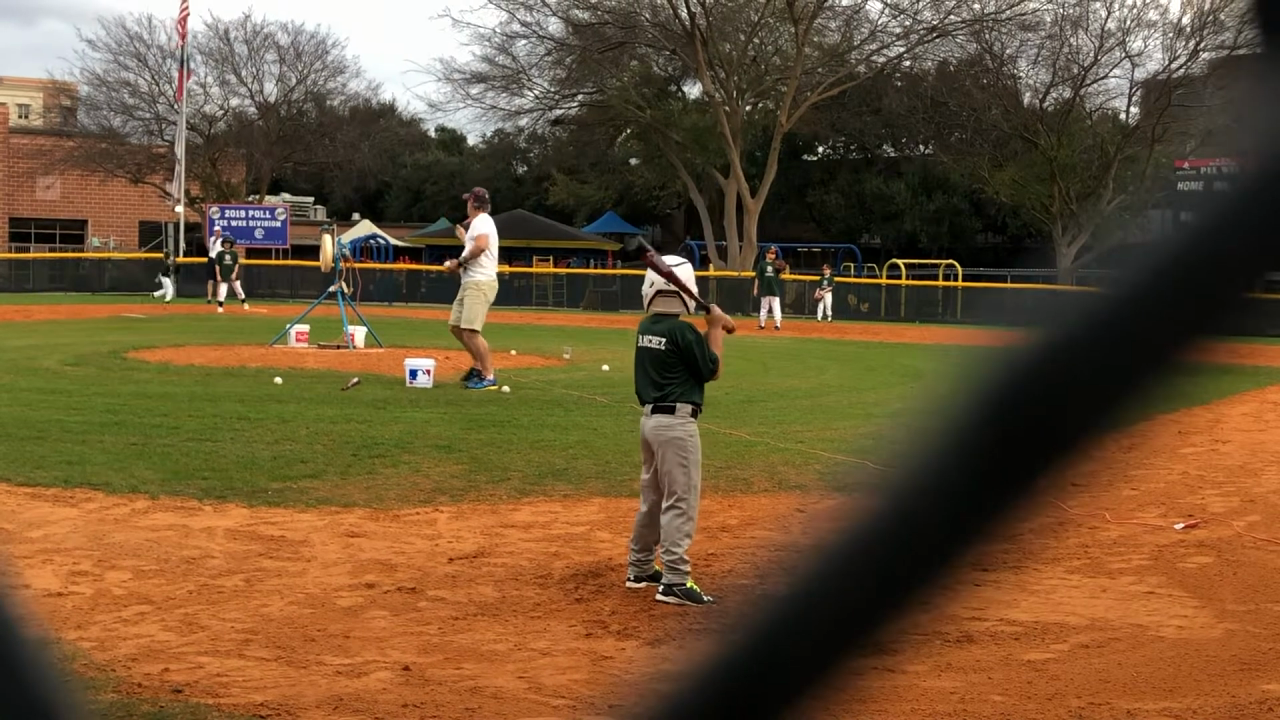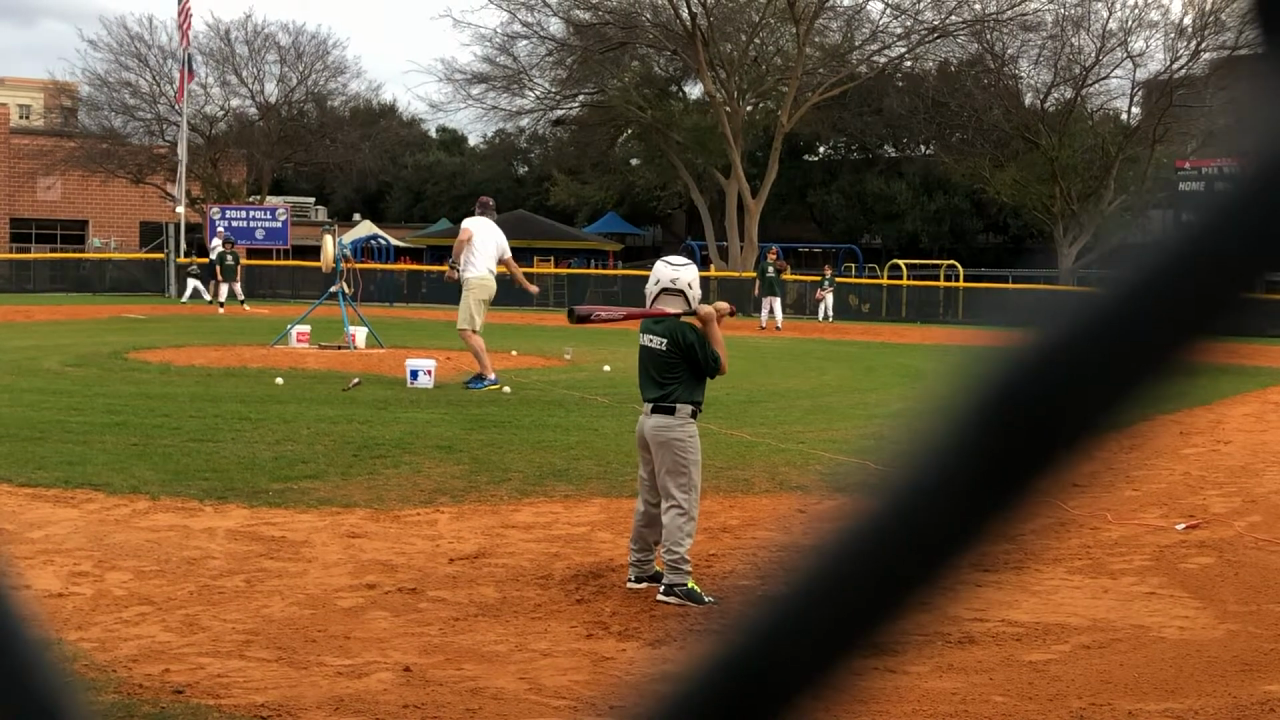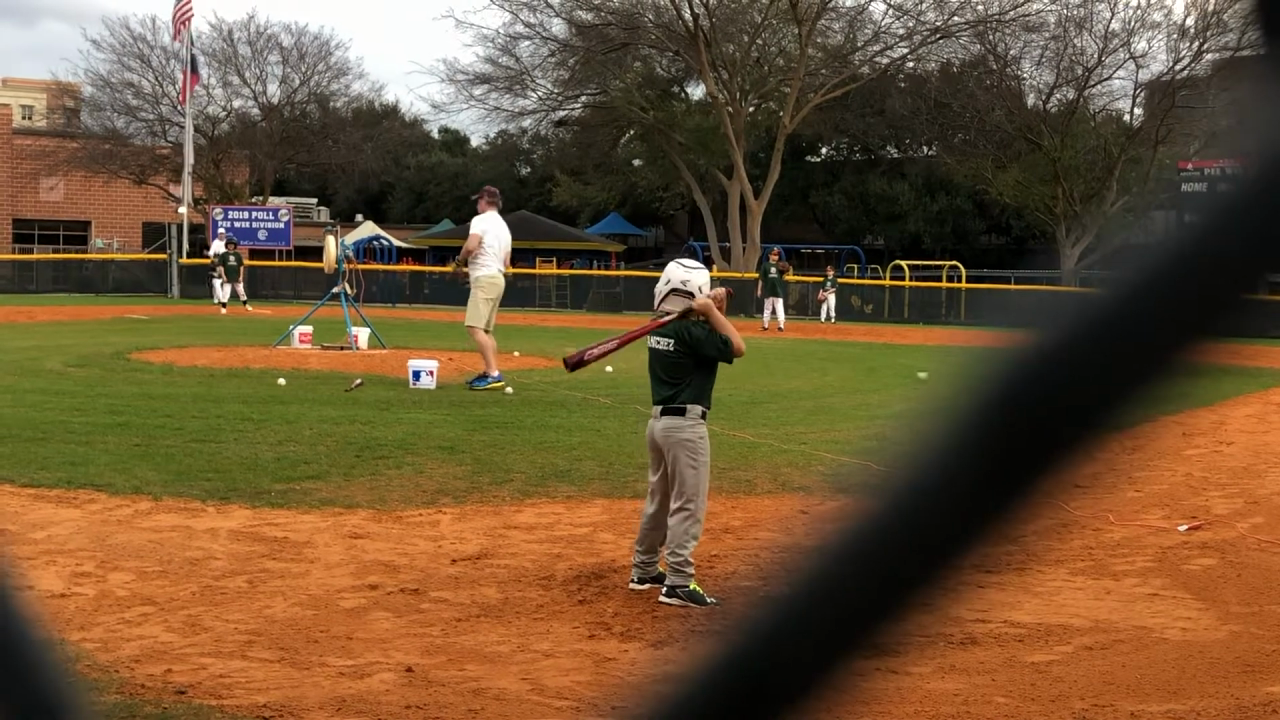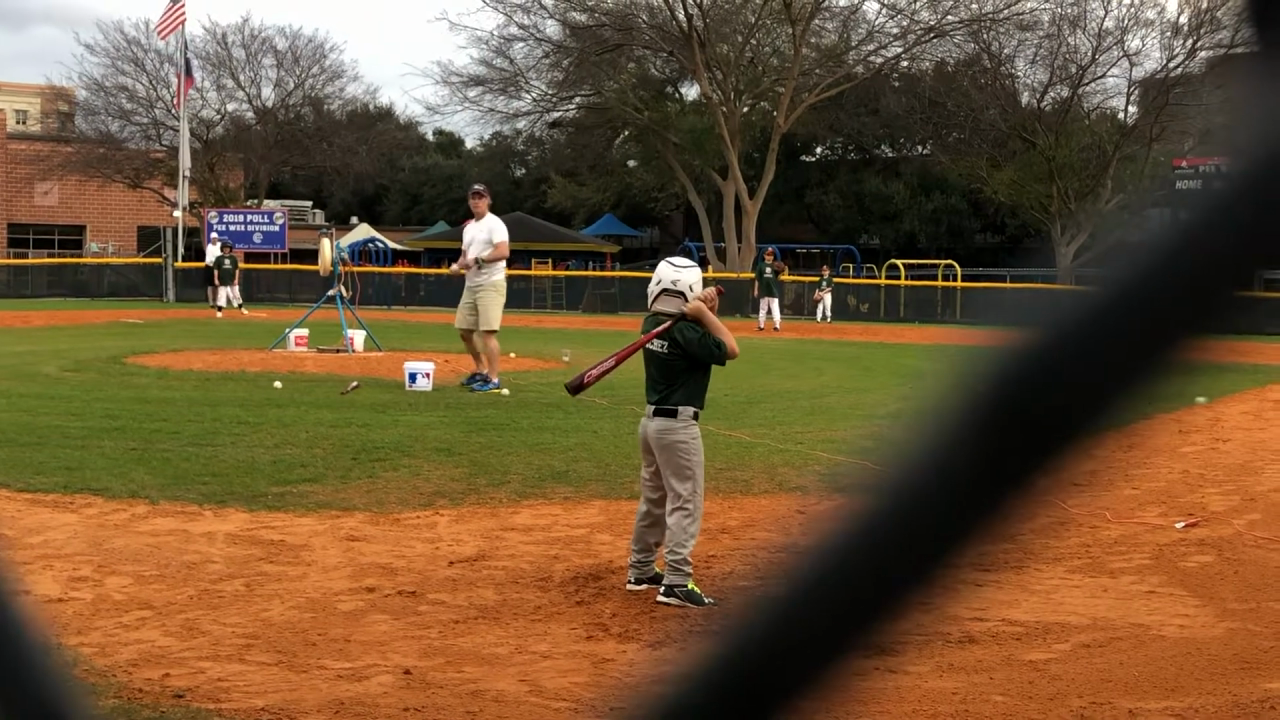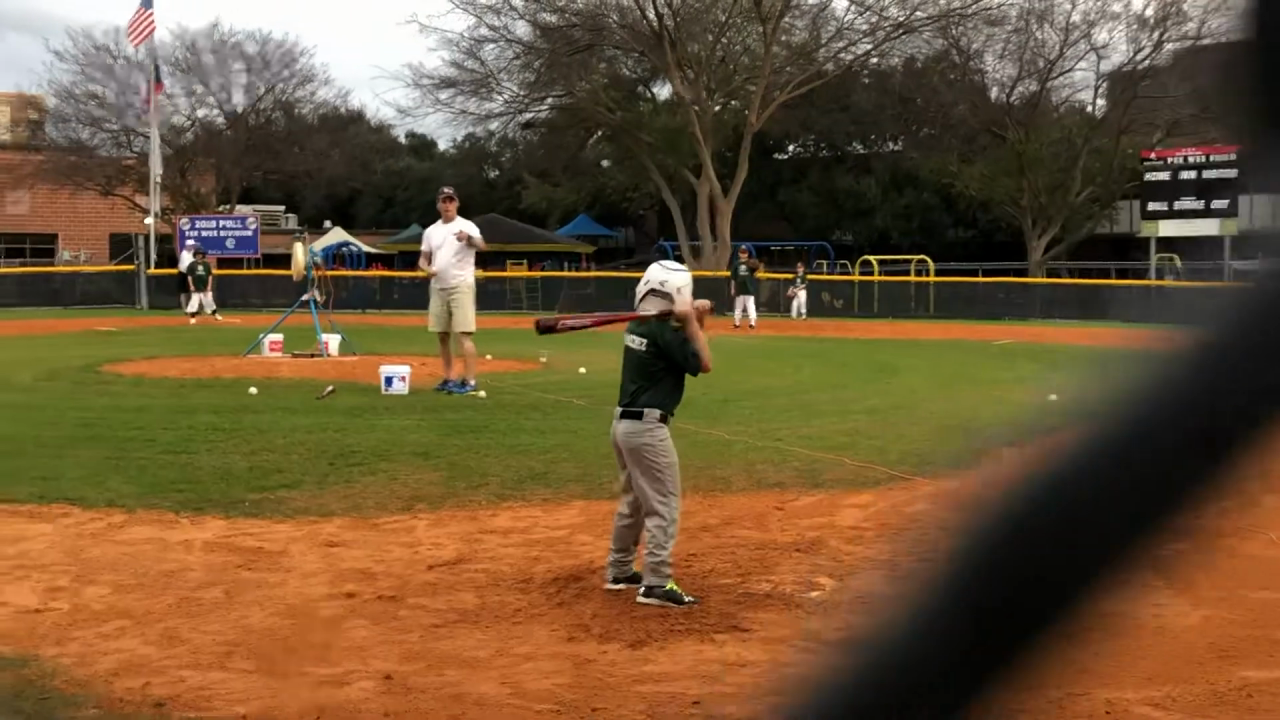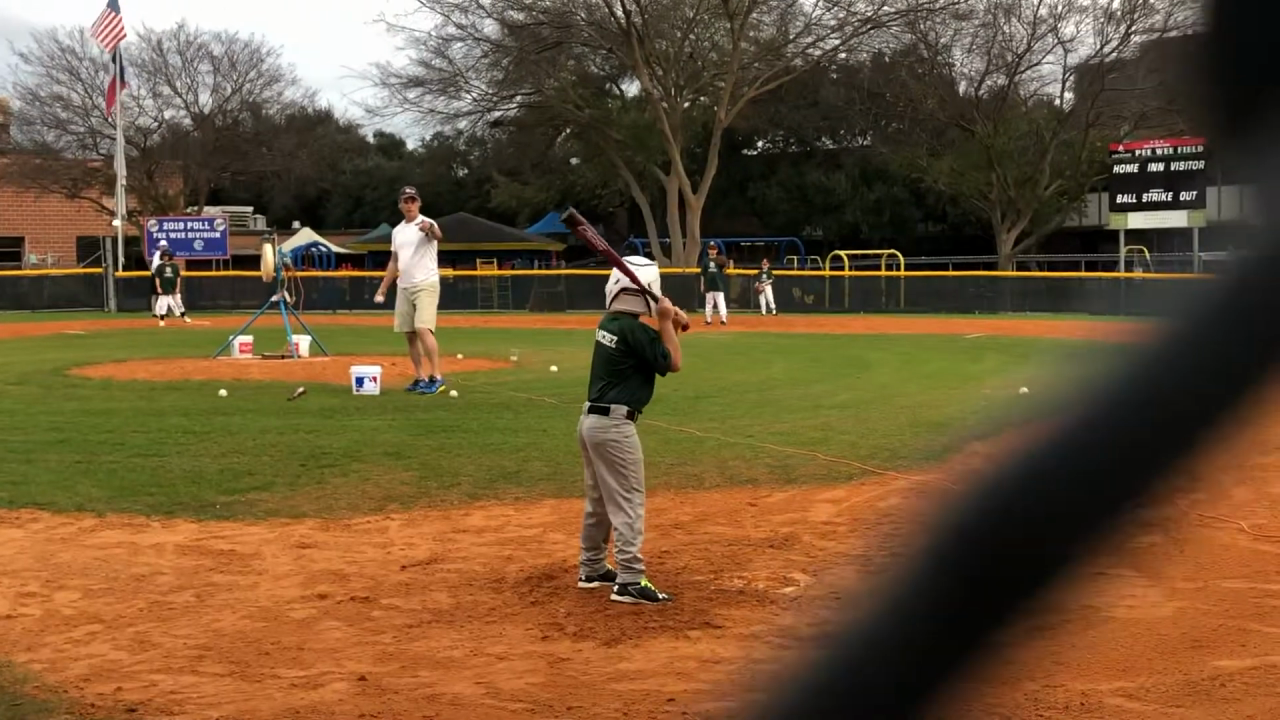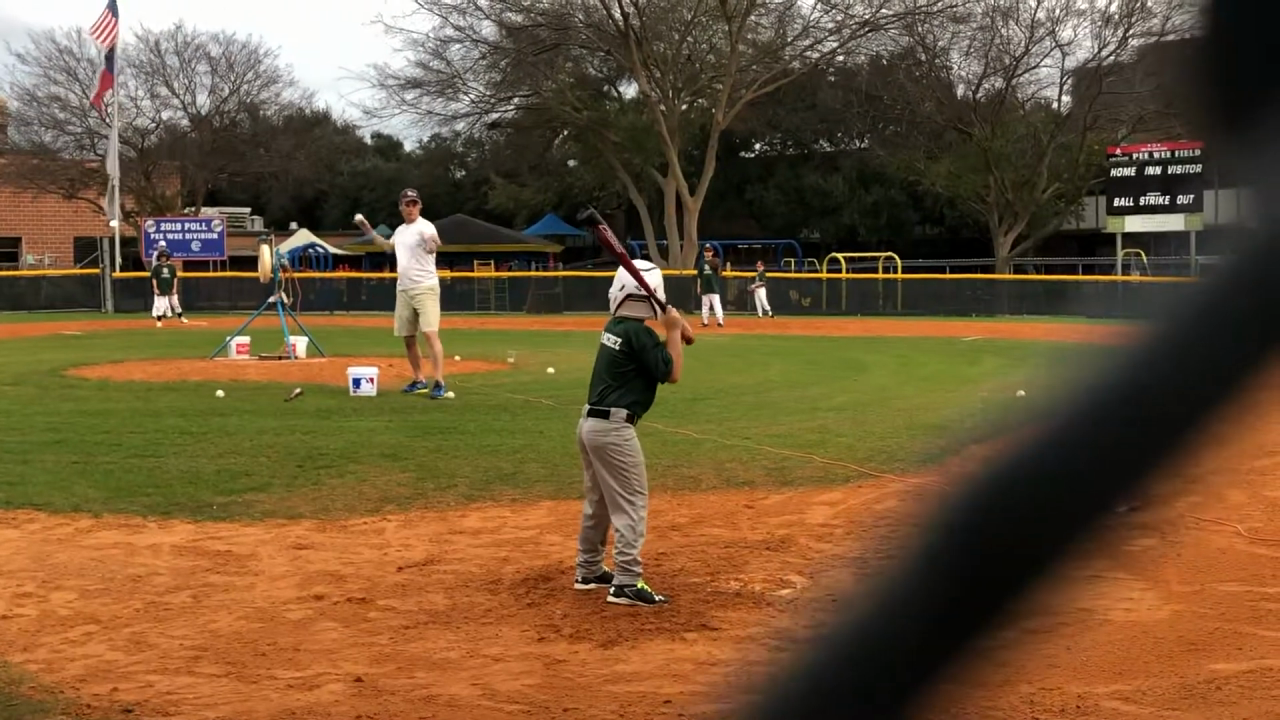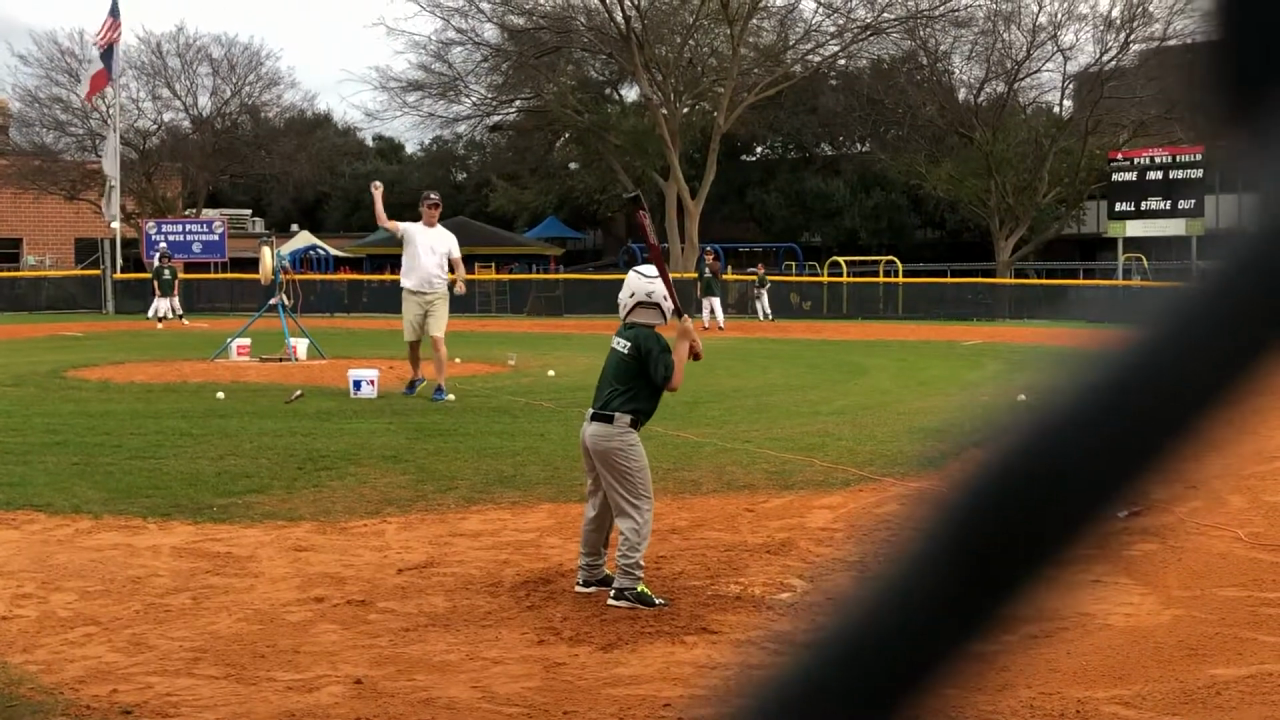
dt=0.4s
person 1, frame 1
left shoulder: (646, 326)
right shoulder: (682, 330)
right elbow: (712, 371)
left wrist: (713, 328)
right wrist: (716, 328)
left hip: (650, 419)
right hip: (677, 423)
left knee: (652, 498)
right knee: (680, 501)
left ankle: (640, 568)
right ankle: (674, 582)
person 1, frame 2
left shoulder: (649, 325)
right shoulder: (683, 331)
right elbow: (719, 366)
left wrist: (712, 320)
right wrist: (711, 323)
left hip: (649, 419)
right hip: (676, 424)
left knee: (650, 497)
right knee: (680, 502)
left ankle: (641, 568)
right ankle: (675, 582)
person 1, frame 3
left shoulder: (658, 325)
right shoulder: (689, 330)
left elbow: (708, 338)
right elbow: (737, 347)
left wrist: (714, 311)
right wrist: (712, 312)
left hip: (659, 421)
right hip: (686, 425)
left knee: (659, 499)
right knee: (688, 504)
left ankle: (644, 570)
right ankle: (678, 584)
person 1, frame 4
left shoulder: (651, 323)
right shoulder: (682, 331)
left elbow: (699, 339)
right elbow: (730, 350)
left wrist: (706, 312)
right wrist: (705, 314)
left hip: (652, 421)
right hip: (678, 426)
left knee: (653, 500)
right knee: (685, 503)
left ankle: (640, 571)
right ankle: (676, 583)
person 1, frame 5
left shoulder: (636, 325)
right shoulder: (664, 332)
left elbow: (680, 347)
right elbow: (704, 364)
left wrist: (694, 321)
right wrist: (691, 322)
left hip: (624, 423)
right hip: (647, 428)
left knee: (633, 502)
right knee: (663, 505)
left ankle: (620, 570)
right ankle: (656, 583)
person 1, frame 6
left shoulder: (609, 322)
right shoulder: (633, 329)
left elbow: (649, 348)
right elbow: (673, 364)
left wrist: (670, 325)
right wrist: (665, 321)
left hip: (591, 419)
right hip: (614, 425)
left knee: (599, 499)
right knee: (628, 502)
left ankle: (591, 569)
right ankle: (629, 582)
person 1, frame 7
left shoulder: (615, 326)
right shoulder: (639, 333)
left elbow: (650, 358)
right elbow: (671, 374)
left wrist: (674, 335)
right wrist: (672, 331)
left hip: (590, 423)
right hip: (613, 428)
left knee: (597, 502)
right knee: (631, 504)
left ankle: (589, 570)
right ankle: (626, 583)
person 1, frame 8
left shoulder: (625, 332)
right shoulder: (650, 339)
left elbow: (656, 369)
right elbow: (672, 383)
left wrist: (684, 350)
right wrist: (682, 340)
left hip: (593, 427)
right hip: (616, 433)
left knee: (600, 505)
right knee: (637, 508)
left ankle: (590, 573)
right ankle: (627, 587)
person 2, frame 1
left shoulder: (480, 220)
right shoulder: (484, 223)
left elbow: (481, 245)
left wrist: (460, 261)
right wrist: (464, 237)
left hip: (480, 284)
right hip: (470, 284)
left knee: (470, 330)
right knee: (456, 326)
left ankle: (488, 376)
right ankle: (478, 366)
person 2, frame 2
left shoulder: (471, 221)
right shoulder: (498, 232)
left elbow: (462, 239)
right elbow: (511, 265)
left wrist: (452, 265)
right wrist: (526, 285)
left hip: (476, 281)
right hip: (488, 282)
left knee: (466, 331)
right knee: (471, 330)
left ankle: (490, 376)
right ankle: (484, 373)
person 2, frame 3
left shoulder: (481, 219)
right shoulder: (503, 227)
left elbow: (471, 247)
left wrist: (459, 260)
left hip: (484, 280)
right hip: (495, 280)
left knee: (474, 327)
right knee: (485, 329)
left ankle: (494, 374)
right ankle: (489, 372)
person 2, frame 4
left shoulder: (495, 223)
right shoulder: (468, 227)
left elbow: (504, 252)
left wrist: (478, 260)
right wrist: (458, 265)
left hip: (491, 284)
right hip: (471, 286)
left knee: (487, 332)
right knee: (464, 330)
left ankle: (493, 380)
right ankle: (480, 371)
person 2, frame 5
left shoulder: (467, 226)
right shoulder: (430, 231)
left elbow: (482, 246)
right elbow: (423, 259)
left wrist: (469, 238)
right wrist: (427, 268)
left hip: (462, 287)
right hip: (438, 289)
left knee: (463, 334)
right knee: (443, 335)
left ankle: (470, 381)
right ankle: (450, 378)
person 2, frame 6
left shoulder: (426, 224)
right shoulder: (397, 230)
left elbow: (438, 236)
left wrist: (430, 228)
right wrist: (384, 286)
left hip: (426, 286)
right hip: (404, 288)
left knee: (423, 330)
right knee: (410, 335)
left ankle: (437, 377)
right ankle: (421, 378)
person 2, frame 7
left shoulder: (424, 226)
right shoulder: (400, 230)
left elbow: (435, 240)
right elbow: (389, 246)
left wrist: (432, 244)
right wrist: (368, 230)
left hip: (425, 289)
right hip: (404, 291)
left knee: (429, 334)
right knee: (408, 337)
left ankle: (439, 382)
right ankle: (419, 380)
person 2, frame 8
left shoulder: (448, 236)
right shoulder: (409, 229)
left elbow: (458, 265)
right elbow: (383, 223)
left wrist: (460, 280)
right wrist: (377, 195)
left hip: (438, 295)
right hip: (411, 294)
left knee: (437, 339)
right knee: (412, 341)
left ankle: (440, 386)
right ankle: (416, 377)
